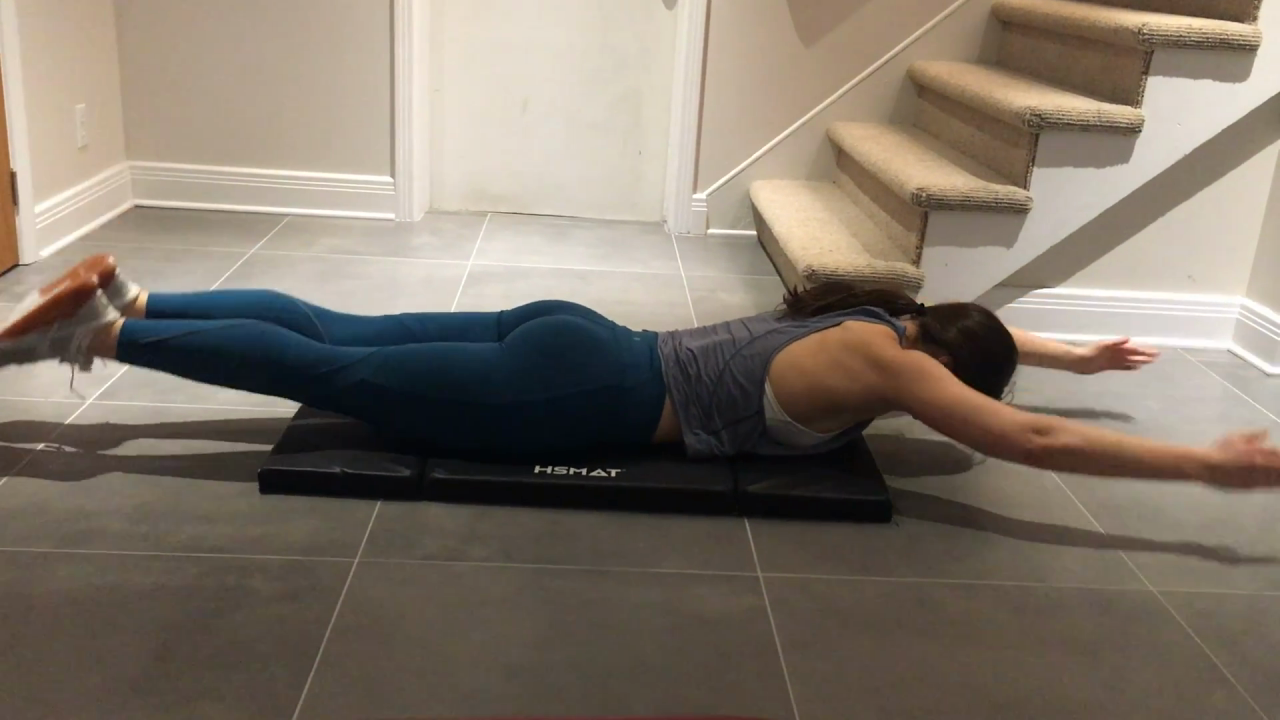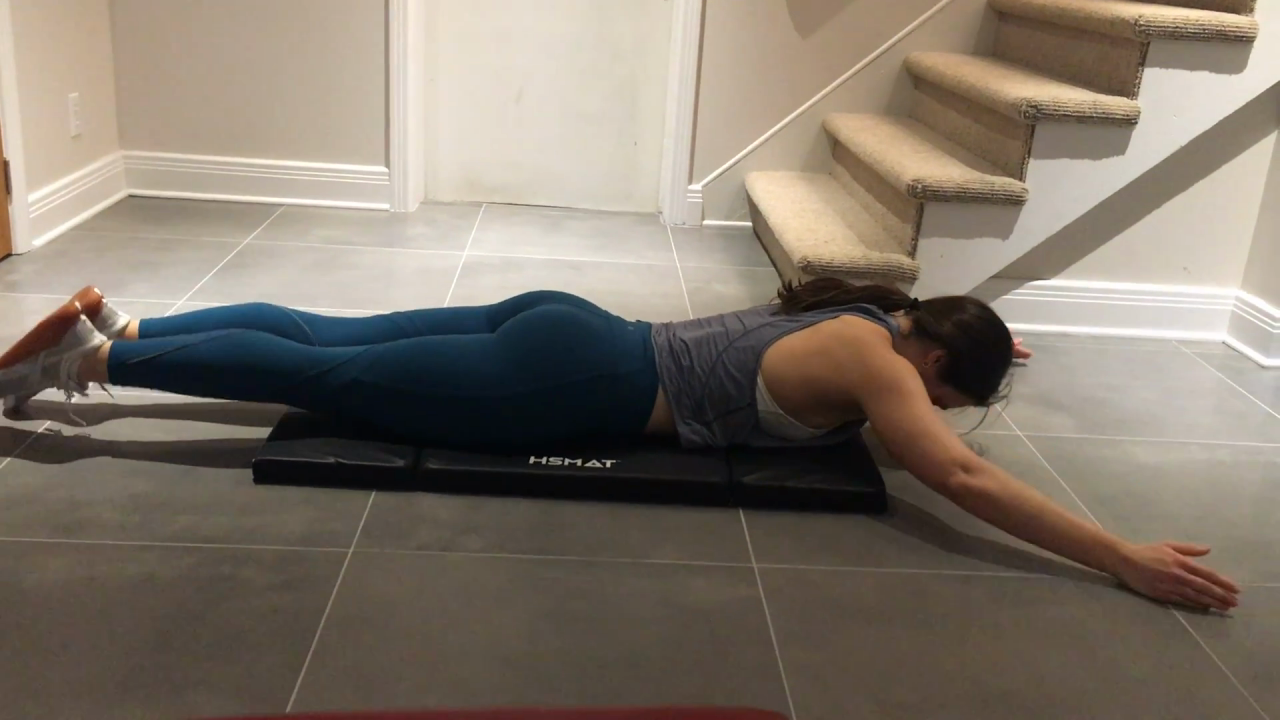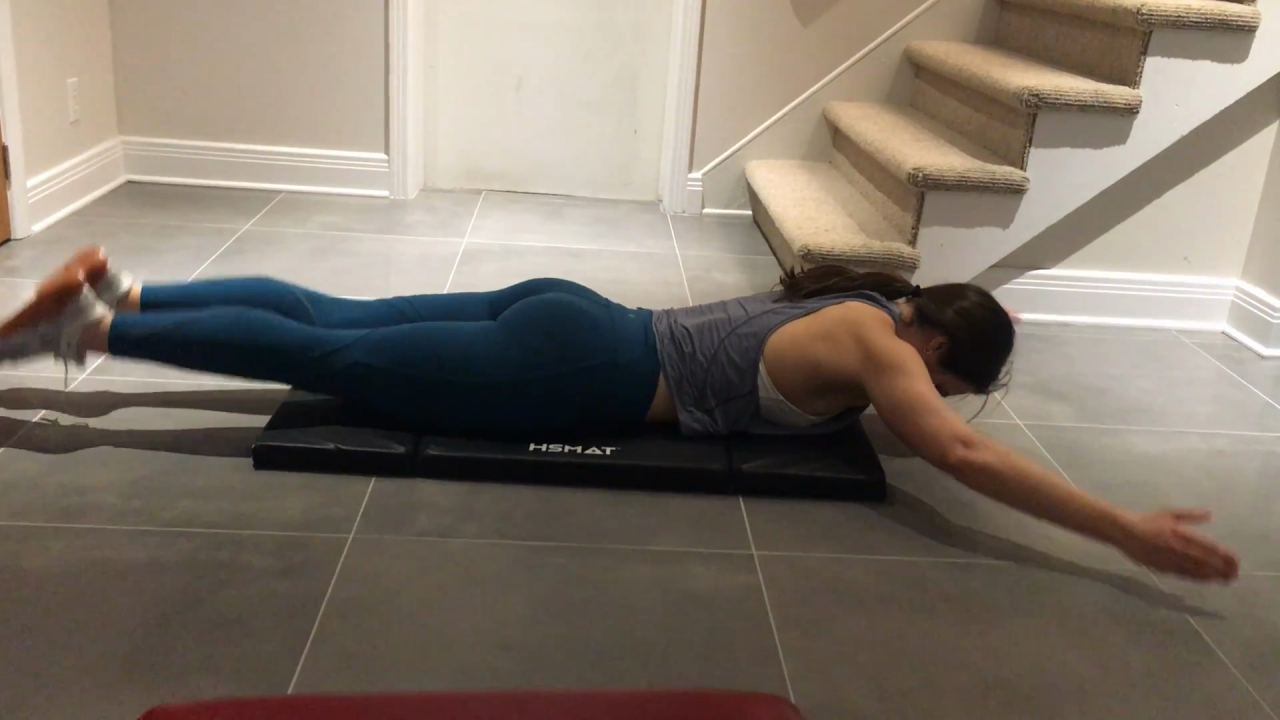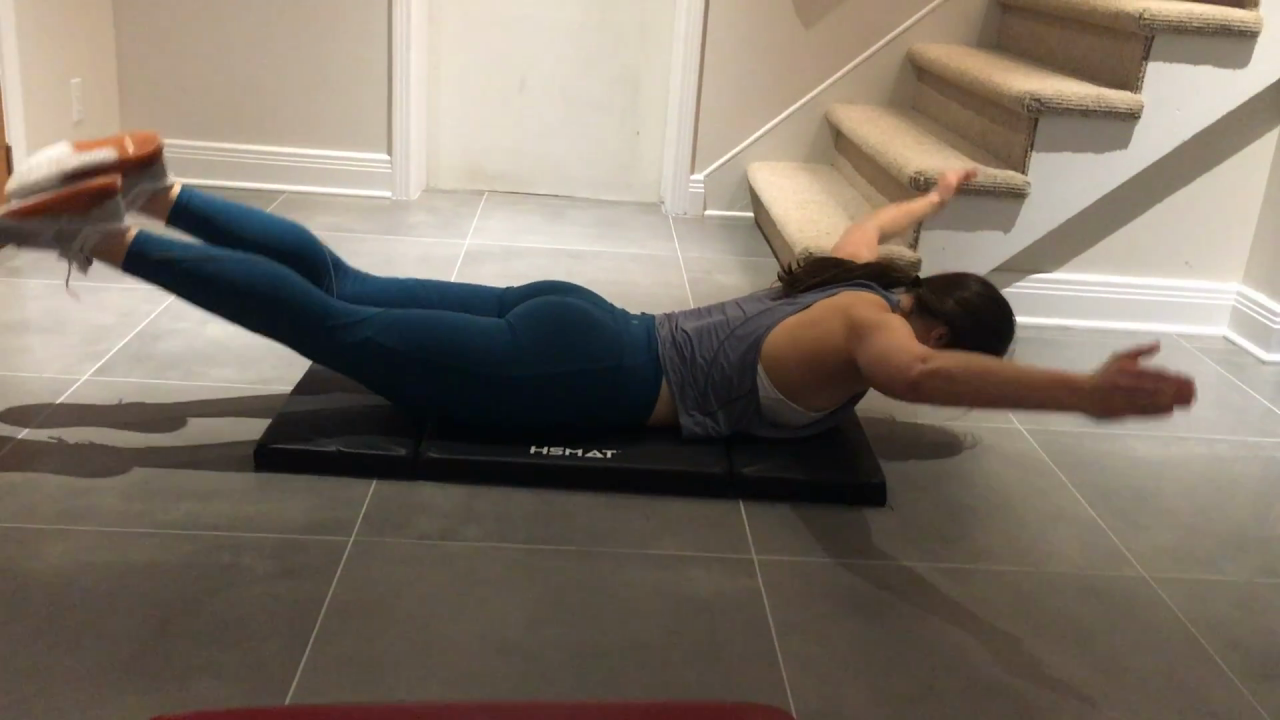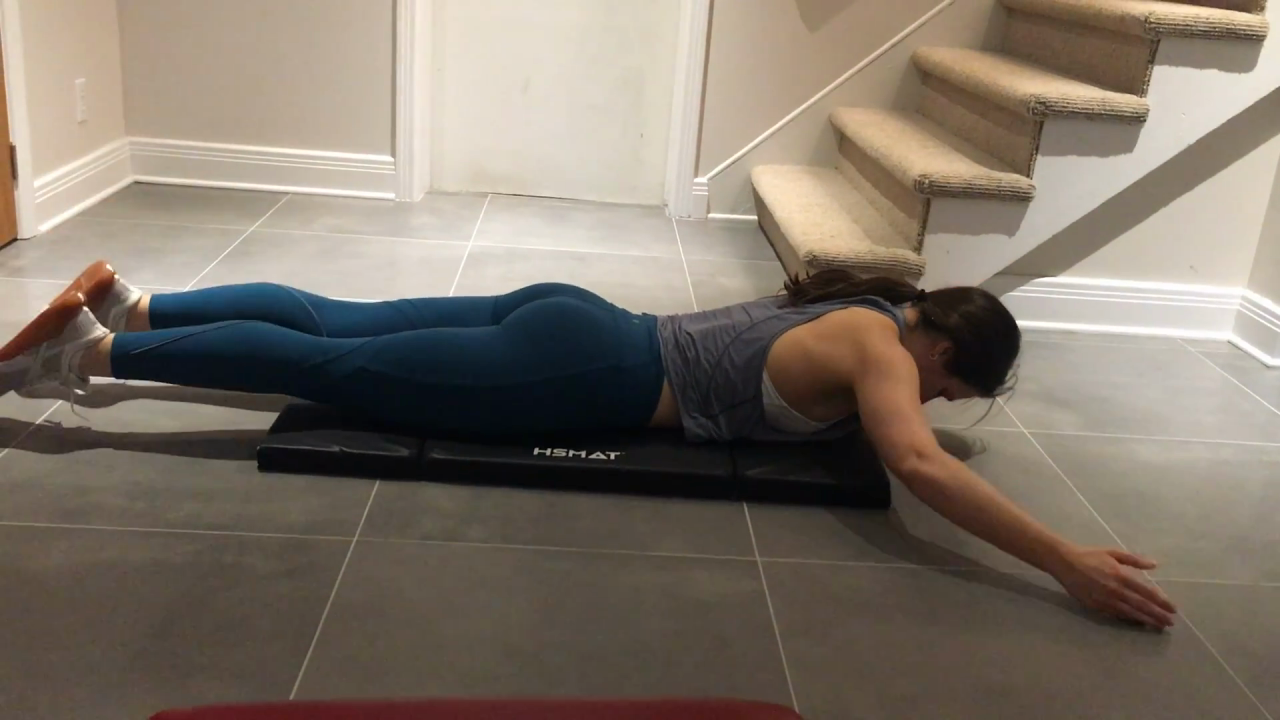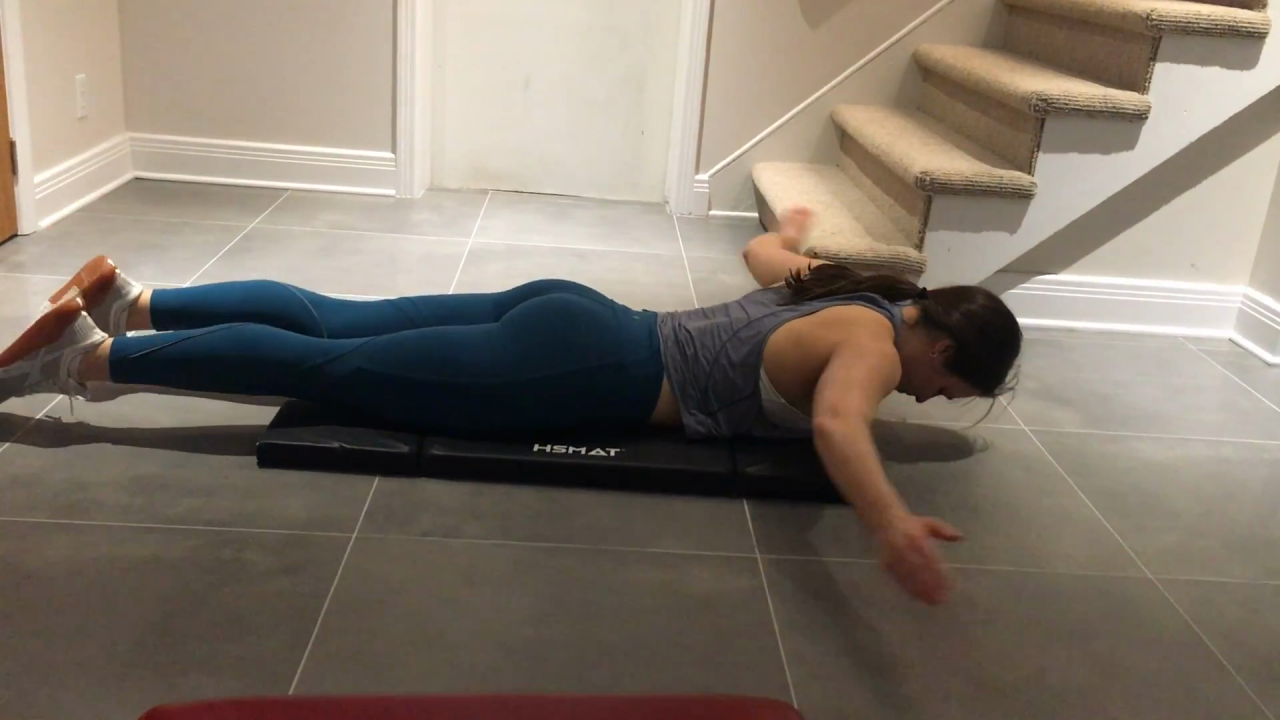
dt=0.4s
person 1, frame 1
left shoulder: (880, 320)
right shoulder: (881, 363)
left elbow: (971, 345)
right elbow: (1027, 440)
left wrist: (1075, 352)
left hip: (568, 347)
right hip: (576, 398)
left knee: (337, 335)
right knee: (336, 374)
left ankle: (124, 299)
person 1, frame 2
left shoulder: (866, 316)
right shoulder: (872, 367)
right elbow: (965, 476)
left wrist: (984, 337)
right wrist: (1127, 559)
left hip: (564, 332)
right hip: (572, 384)
left knee: (329, 338)
right knee: (330, 374)
left ankle: (113, 326)
person 1, frame 3
left shoulder: (866, 302)
right shoulder: (875, 349)
right elbow: (963, 453)
left wrist: (980, 318)
right wrist: (1126, 528)
left hip: (562, 317)
right hip: (572, 371)
left knee: (334, 321)
right knee: (329, 357)
left ankle: (119, 293)
person 1, frame 4
left shoulder: (854, 287)
right shoulder: (868, 326)
left elbow: (865, 225)
right elbow: (917, 373)
left wrist: (933, 193)
right wrist: (1083, 393)
left hip: (564, 323)
right hip: (575, 379)
left knee: (335, 288)
right knee: (335, 335)
left ankle: (153, 191)
right ankle: (109, 237)
person 1, frame 5
left shoulder: (867, 308)
right shoulder: (881, 349)
right elbow: (920, 466)
left wrist: (939, 336)
right wrist: (1068, 561)
left hip: (570, 321)
right hip: (578, 374)
left knee: (338, 323)
right knee: (332, 366)
left ankle: (128, 305)
right ankle: (95, 346)
person 1, frame 6
left shoulder: (838, 292)
right shoulder: (872, 339)
left elbow: (761, 253)
right elbow: (835, 422)
left wrist: (792, 227)
right wrist: (889, 524)
left hip: (567, 316)
right hip: (578, 371)
left knee: (331, 323)
right knee: (329, 368)
left ankle: (128, 301)
right ankle: (92, 354)
